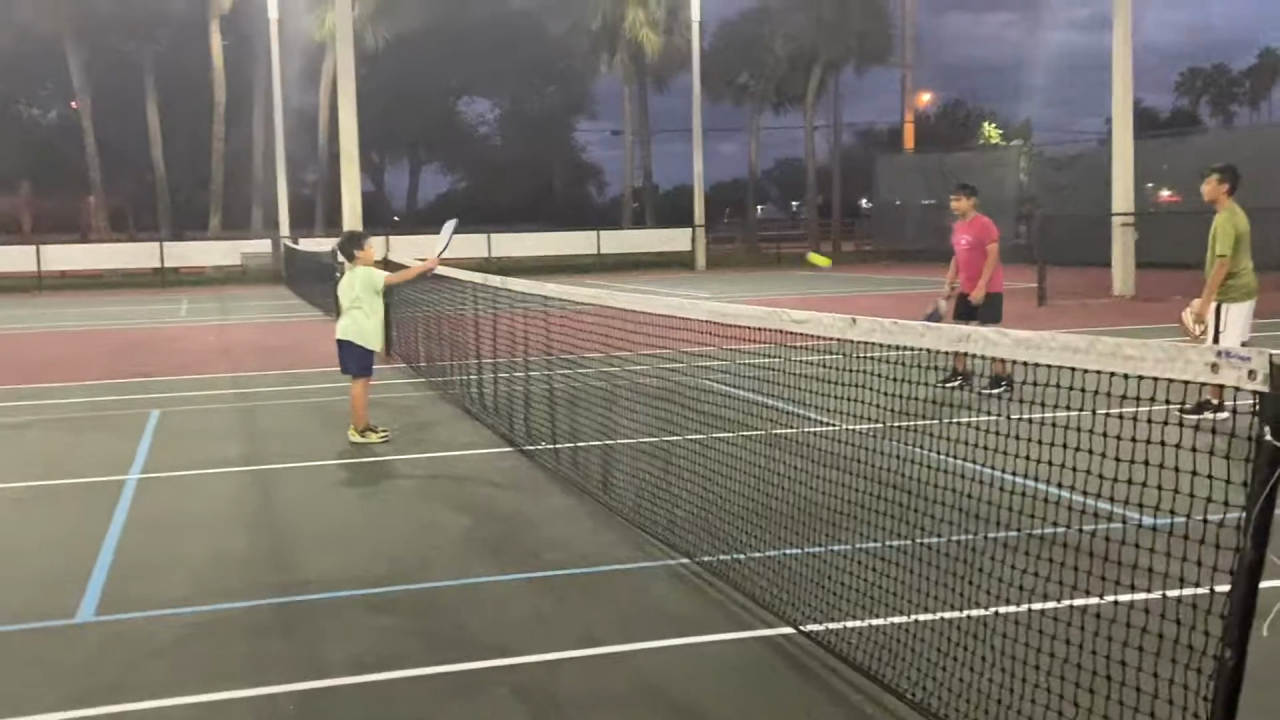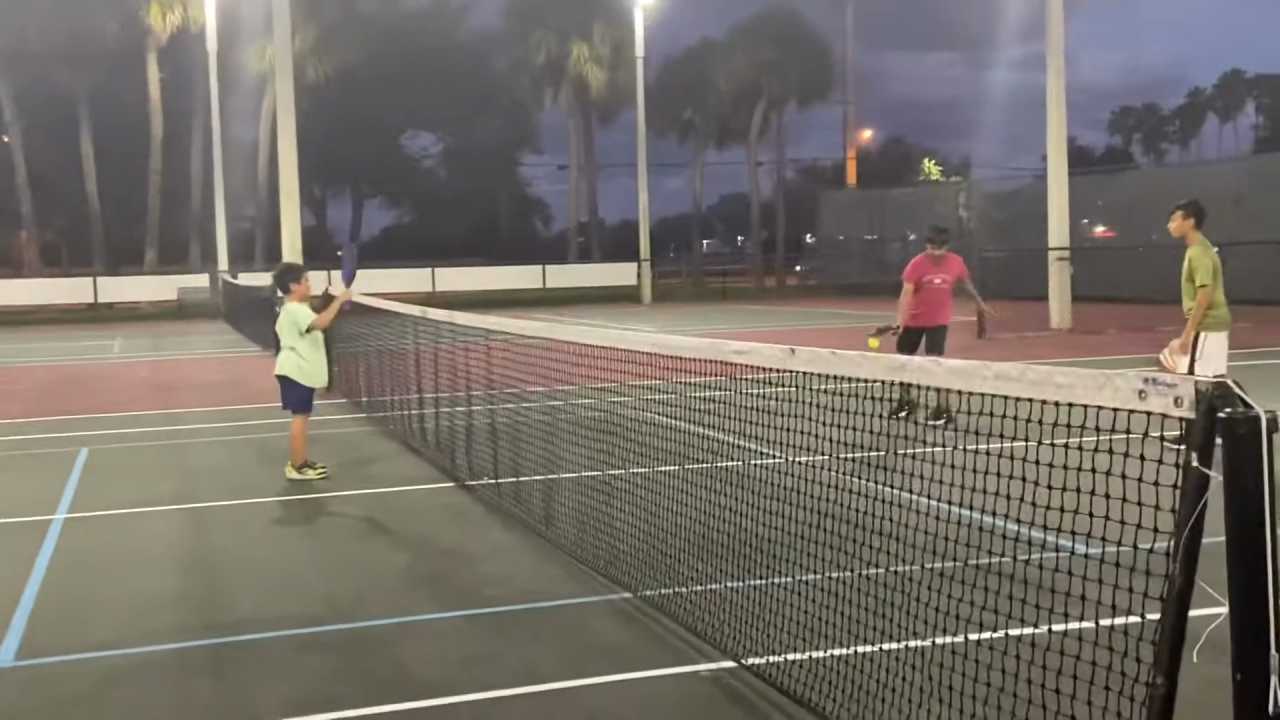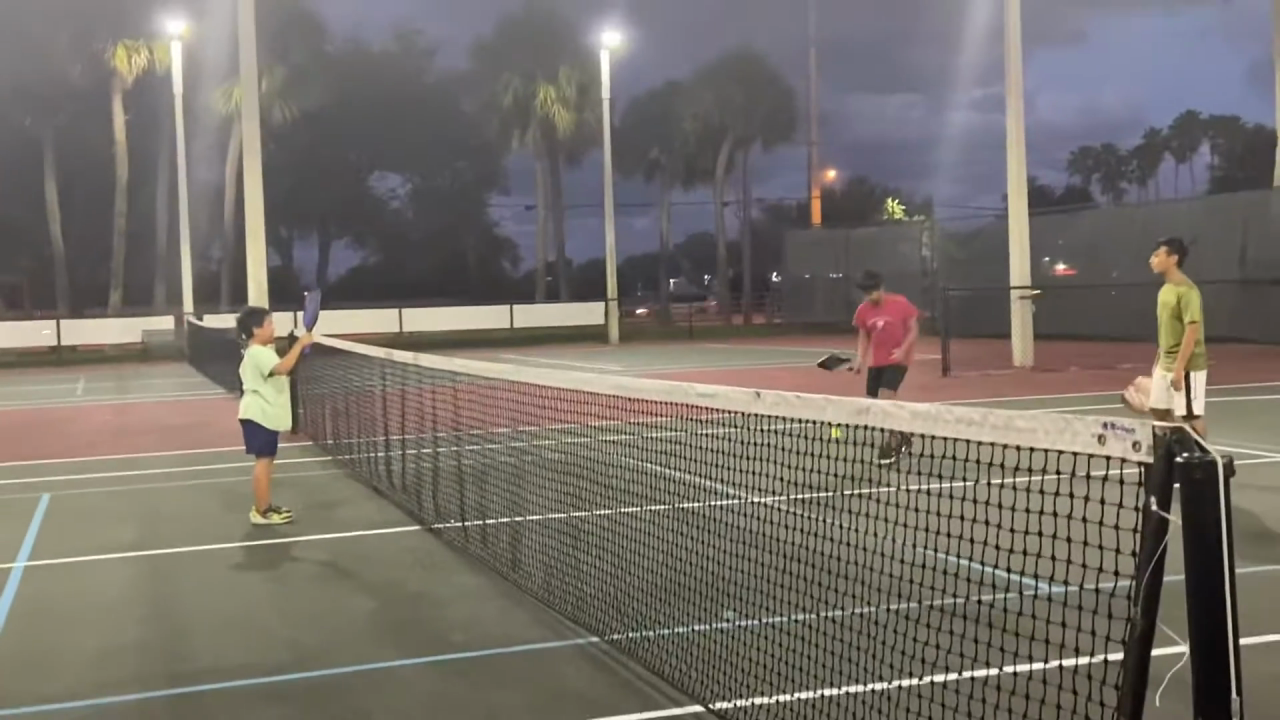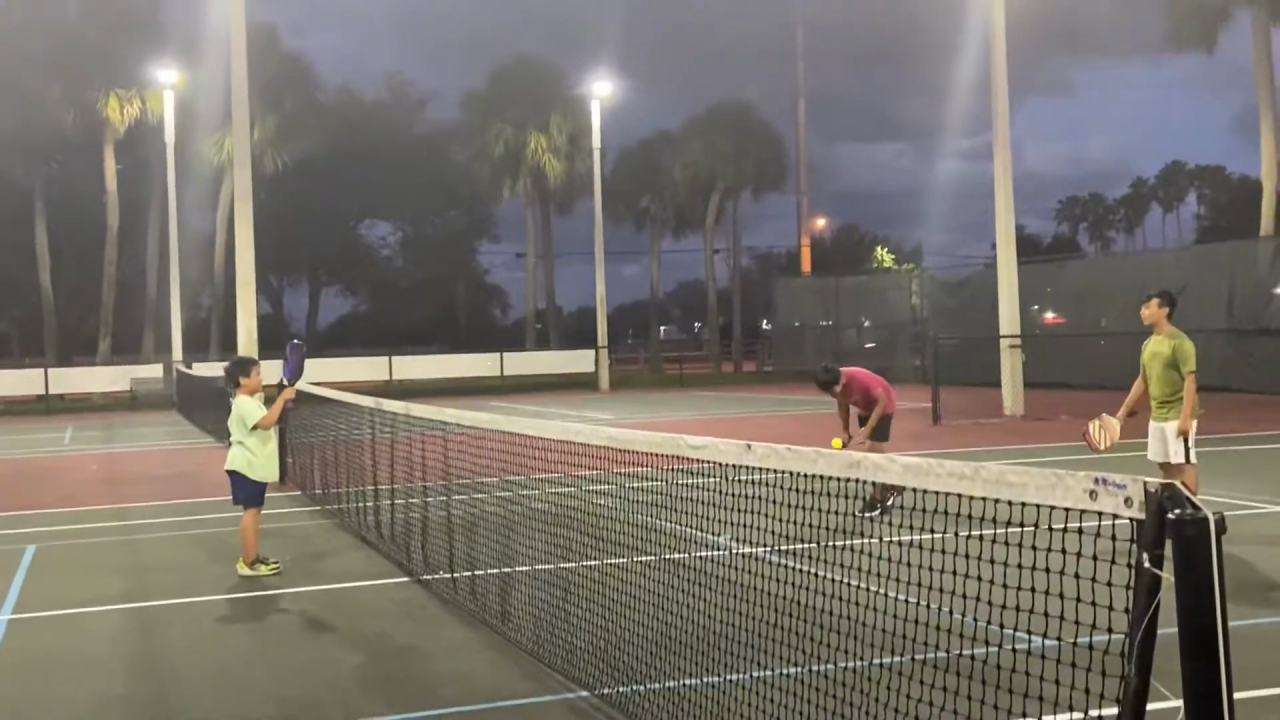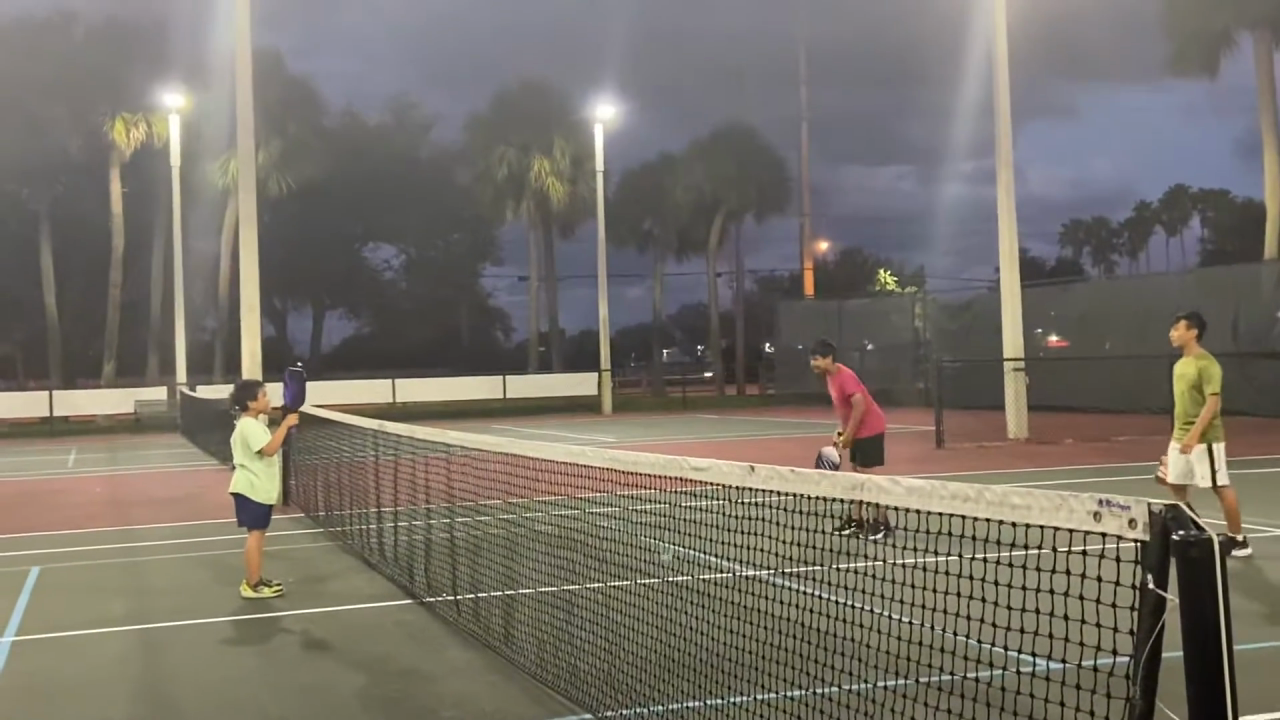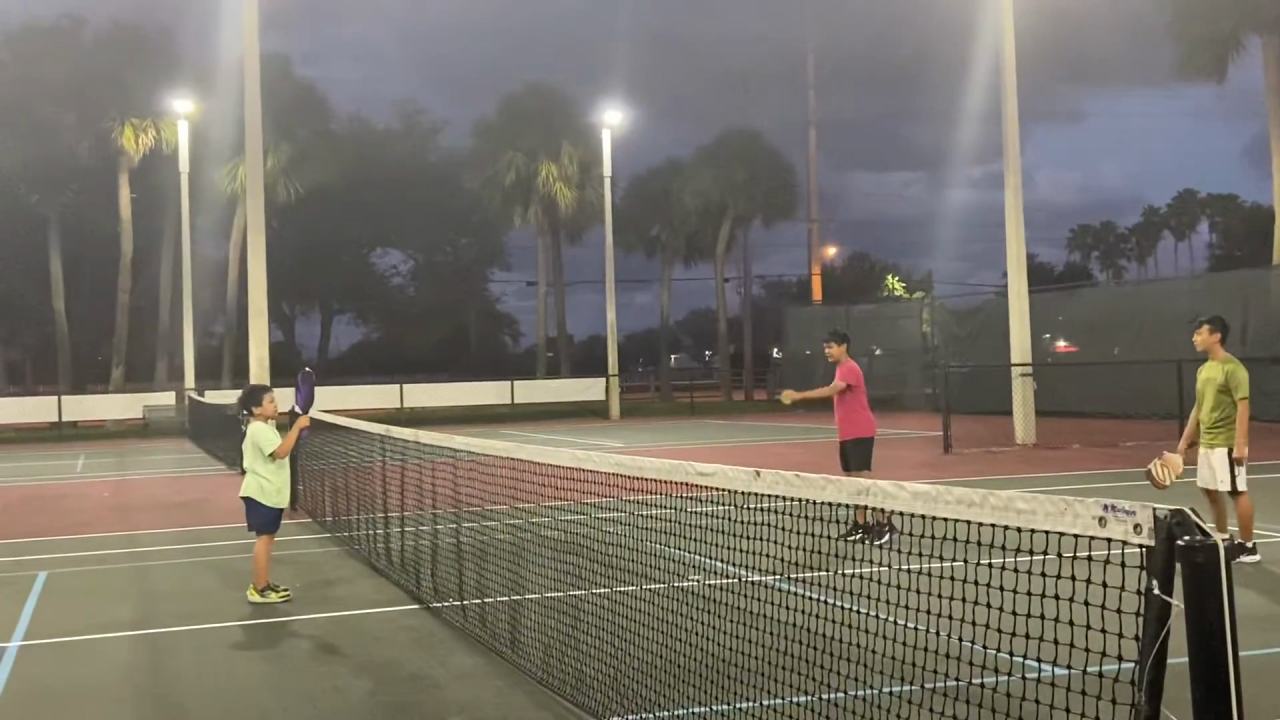
dt=0.5s
person 1, frame 1
left shoulder: (1225, 220)
right shoulder: (1236, 214)
left elbow: (1222, 264)
left wrist: (1204, 301)
right wrist: (1210, 297)
left hip: (1230, 294)
right hip: (1243, 290)
left knee: (1219, 350)
right knee: (1237, 347)
left ankle: (1214, 404)
person 1, frame 2
left shoulder: (1199, 254)
right shoulder: (1197, 252)
left elbow: (1203, 297)
left wrist: (1187, 334)
right wrist: (1188, 332)
left hip: (1205, 327)
right hip: (1215, 324)
left knee: (1191, 377)
right knee: (1214, 377)
person 1, frame 3
left shoulder: (1187, 291)
right shoulder: (1164, 291)
left elbow: (1192, 331)
left wrist: (1179, 368)
right wrist: (1157, 363)
left hip: (1187, 367)
right hip: (1165, 365)
left knee: (1191, 416)
right knee: (1159, 410)
person 1, frame 4
left shoulder: (1180, 342)
right shoulder: (1148, 344)
left elbow: (1190, 380)
right elbow: (1142, 380)
left wrist: (1185, 416)
right wrist: (1124, 411)
left hip: (1178, 416)
right hip: (1157, 416)
left knee: (1183, 465)
right knee: (1166, 467)
person 1, frame 5
left shoulder: (1207, 364)
right shoulder: (1179, 365)
left elbow: (1212, 403)
left wrist: (1194, 435)
left hip: (1205, 438)
right hip: (1179, 439)
left knee: (1221, 488)
right knee: (1176, 487)
left ankle: (1238, 540)
person 1, frame 6
left shoulder: (1233, 368)
right shoulder: (1203, 369)
left elbow: (1243, 407)
left wrist: (1241, 444)
right wrist: (1185, 439)
left hip: (1227, 443)
right hip: (1206, 442)
left knee: (1237, 492)
right knee: (1210, 491)
left ankle: (1248, 546)
right ankle: (1223, 540)
person 2, frame 1
left shoulder: (347, 277)
right shoulder: (366, 273)
right elbow: (396, 278)
right wrist: (424, 266)
left hip: (352, 334)
right hip: (358, 336)
left knee: (361, 380)
right knee: (361, 381)
left ankle: (361, 424)
right ankle: (359, 430)
person 2, frame 2
left shoulder: (292, 309)
right shoulder: (295, 309)
right elbow: (320, 323)
right wrist: (339, 301)
left hip: (299, 370)
right hip: (297, 371)
left knee: (302, 416)
right knee: (300, 417)
left ankle: (301, 461)
right ankle: (297, 466)
person 2, frame 3
left shoulder: (259, 352)
right shoulder: (258, 353)
left elbow: (278, 371)
right elbow: (282, 368)
right wrist: (299, 345)
left hip: (264, 414)
right hip: (259, 415)
left knee: (266, 460)
right knee: (263, 460)
left ankle: (265, 506)
right ankle: (261, 511)
person 2, frame 4
left shoulder: (250, 402)
right shoulder: (244, 403)
left elbow: (265, 422)
right elbow: (266, 423)
right wrist: (282, 398)
left hip: (253, 465)
right hip: (247, 466)
left knee: (254, 511)
right knee: (251, 511)
left ankle: (252, 557)
right ankle: (249, 562)
person 2, frame 5
left shoulder: (253, 423)
right shoulder: (249, 425)
left elbow: (267, 449)
right elbow: (269, 449)
right wrist: (285, 425)
left hip: (258, 488)
right hip: (251, 489)
left knee: (258, 533)
right knee: (256, 533)
left ankle: (255, 579)
right ankle: (252, 584)
person 2, frame 6
left shoulder: (263, 427)
right shoulder: (260, 429)
left elbow: (278, 452)
right elbow: (281, 452)
right wrist: (296, 427)
left hip: (268, 492)
right hip: (262, 493)
left knee: (267, 538)
right knee: (264, 538)
left ankle: (262, 584)
right ankle: (259, 589)
person 3, frame 1
left shoulder: (985, 225)
right shoulder: (957, 227)
left elbow: (993, 258)
left wrist: (981, 288)
right wrist: (948, 282)
left hip: (988, 289)
right hip: (965, 289)
left ankle: (1001, 377)
right ankle: (960, 373)
person 3, frame 2
left shoulder: (957, 263)
right shoulder: (917, 264)
left elbow: (967, 285)
right elbow: (906, 293)
left wrist: (980, 304)
right wrist: (900, 320)
left hip: (938, 321)
right hip: (913, 320)
left ankle: (943, 409)
right ankle: (906, 401)
person 3, frame 3
left shoulder: (900, 303)
right shoulder: (862, 310)
left elbow: (913, 329)
right elbow: (864, 337)
left wrist: (902, 350)
right wrist: (859, 360)
left hip: (898, 359)
right hip: (876, 362)
left knee: (885, 399)
left ankle: (893, 445)
right ankle: (899, 438)
person 3, frame 4
left shoulder: (861, 378)
right shoulder: (833, 386)
left elbow: (882, 400)
right elbow: (842, 406)
left wrist: (868, 429)
right wrist: (846, 431)
left hip: (882, 405)
right hip: (864, 408)
left knee: (873, 449)
right knee: (871, 450)
left ankle: (877, 499)
right ankle: (890, 487)
person 3, frame 5
left shoulder: (846, 377)
right shoulder: (829, 376)
left elbow: (859, 407)
left wrist: (848, 435)
right wrist: (842, 429)
left hip: (870, 429)
right hip: (857, 430)
left knee: (868, 475)
right knee: (856, 473)
left ankle: (882, 522)
right ankle: (856, 520)
person 3, frame 6
left shoulder: (850, 369)
right shoulder: (842, 369)
left elbow: (831, 390)
left wrist: (798, 395)
left hip: (860, 434)
right hip: (848, 434)
left knee: (862, 478)
right knee: (852, 479)
left ankle: (884, 523)
right ankle: (861, 525)
